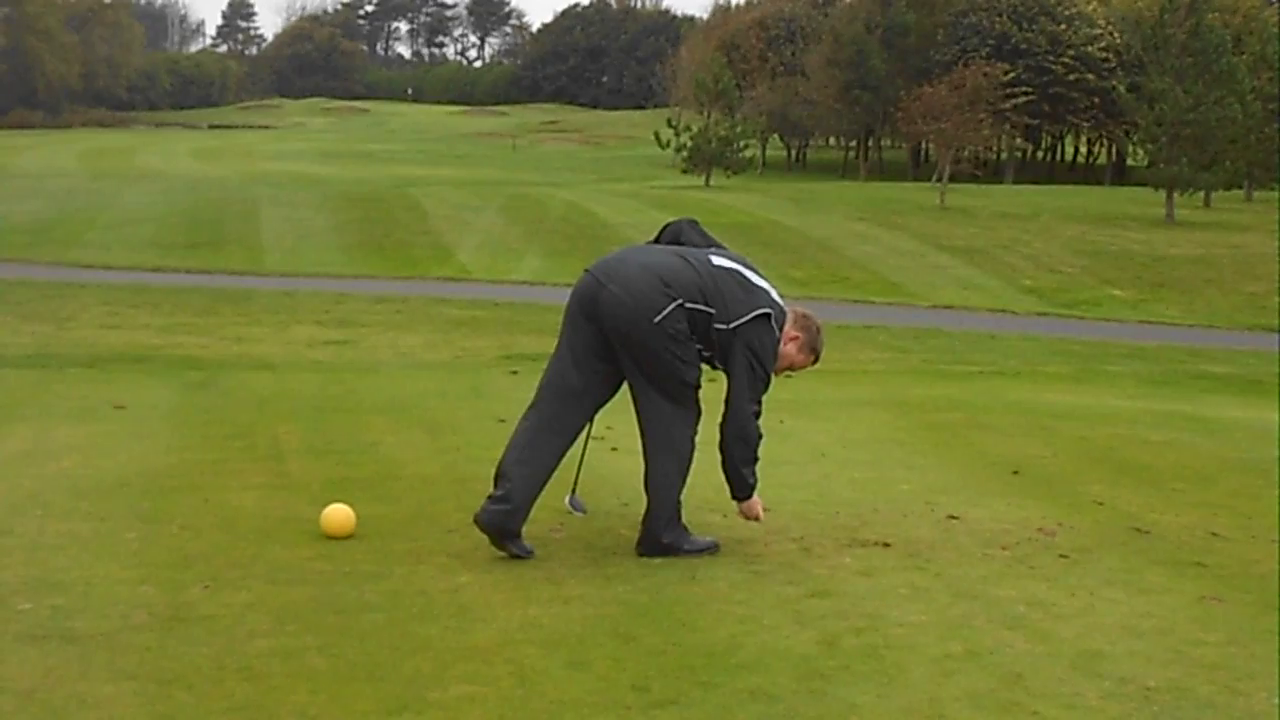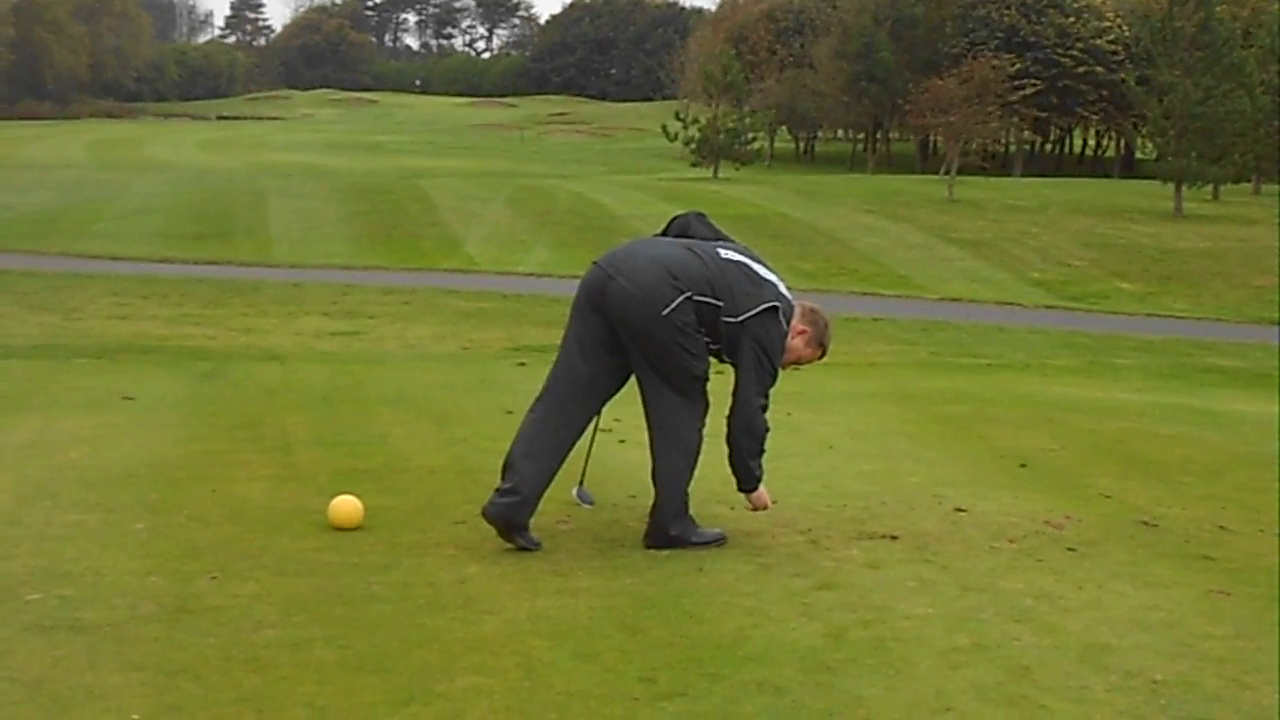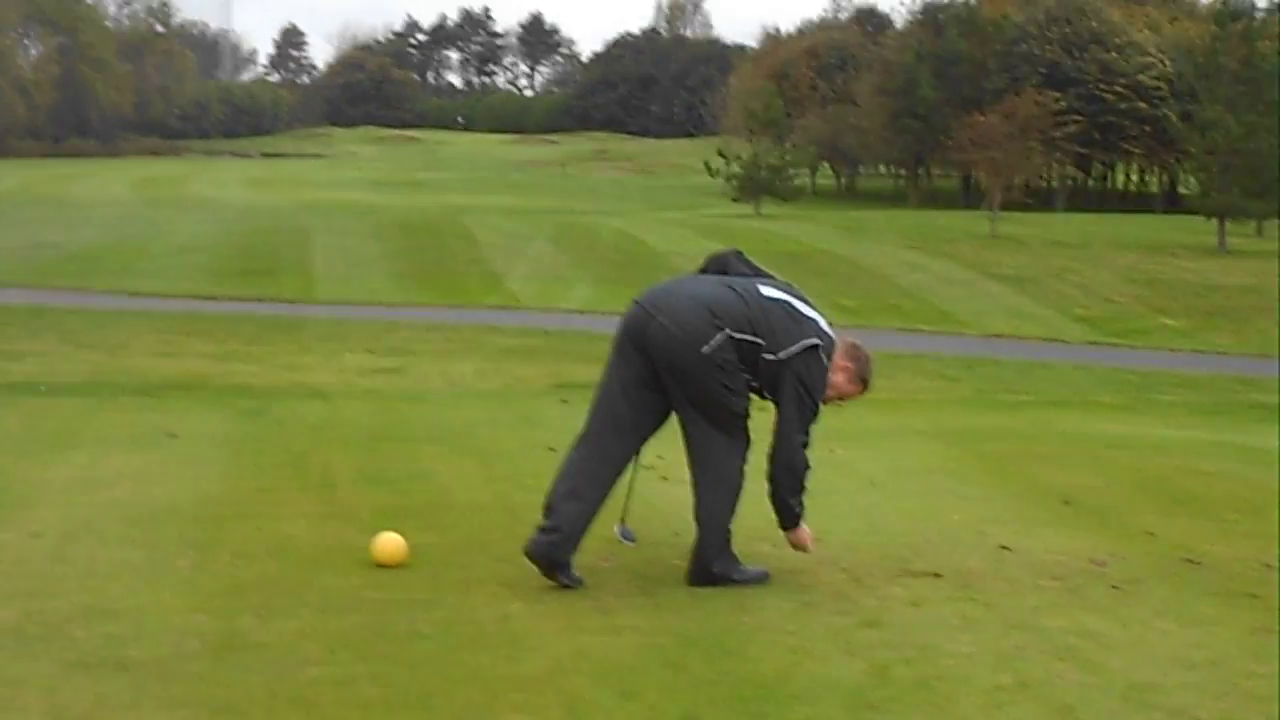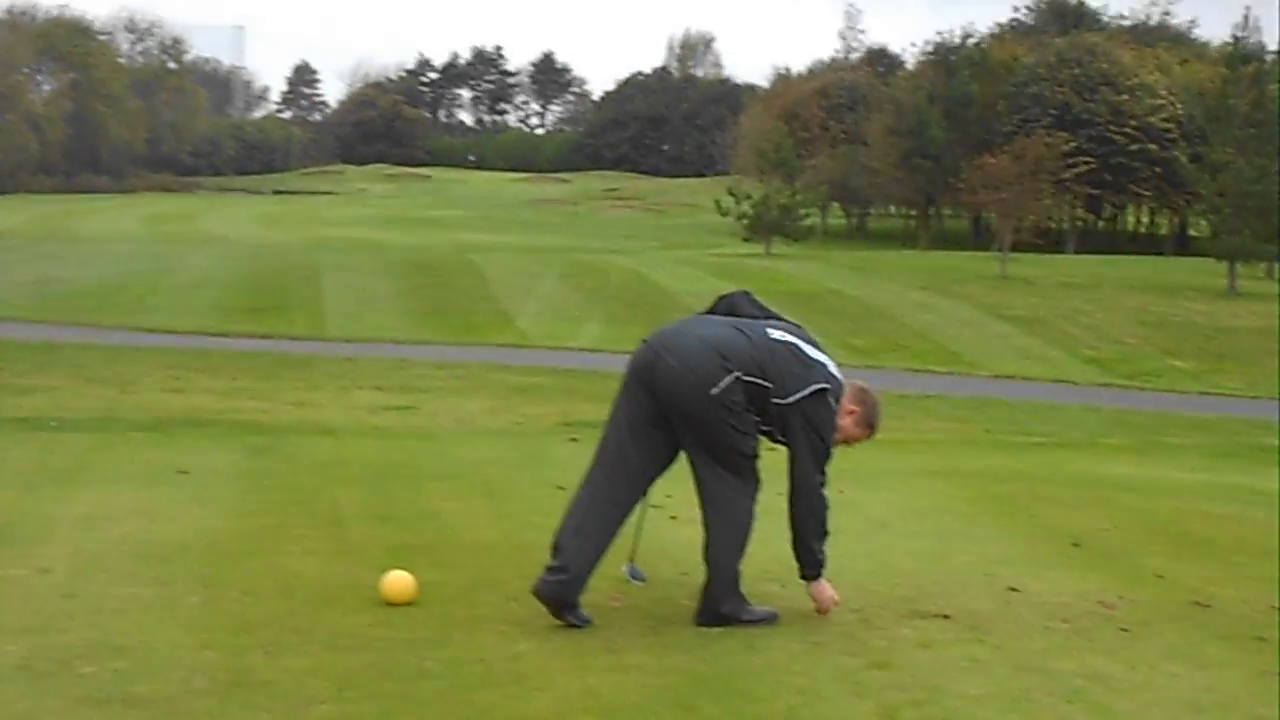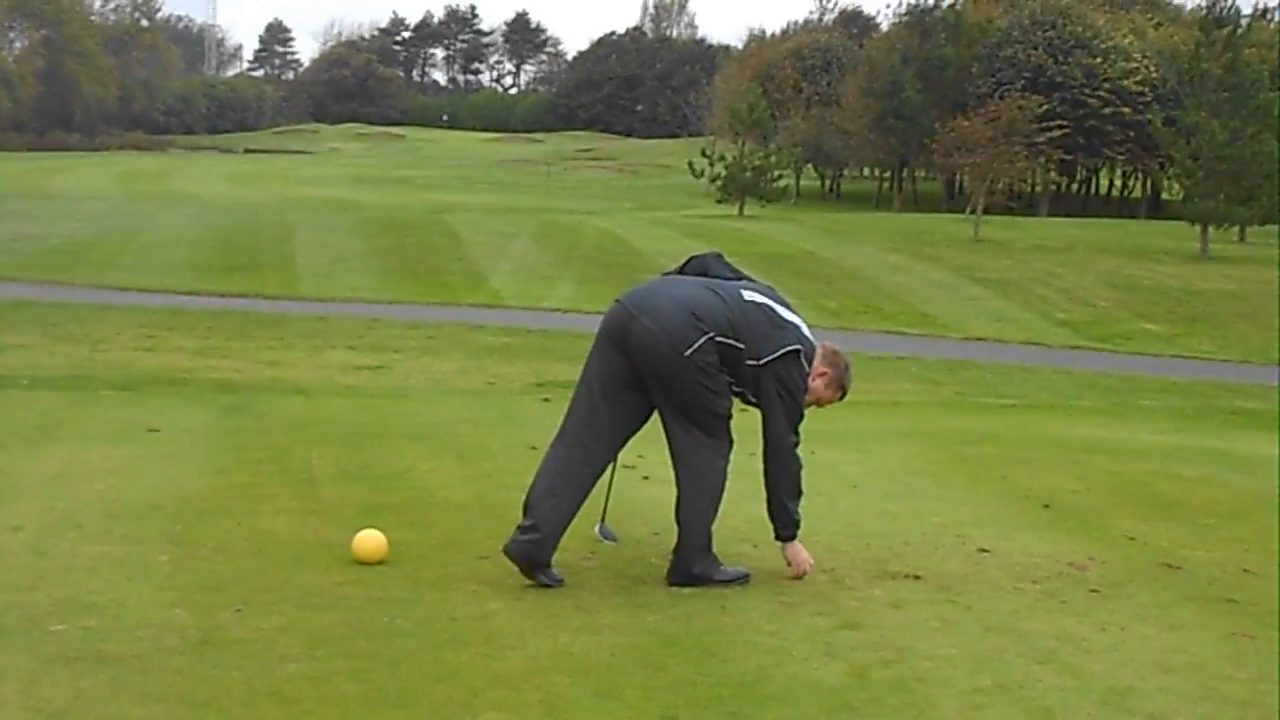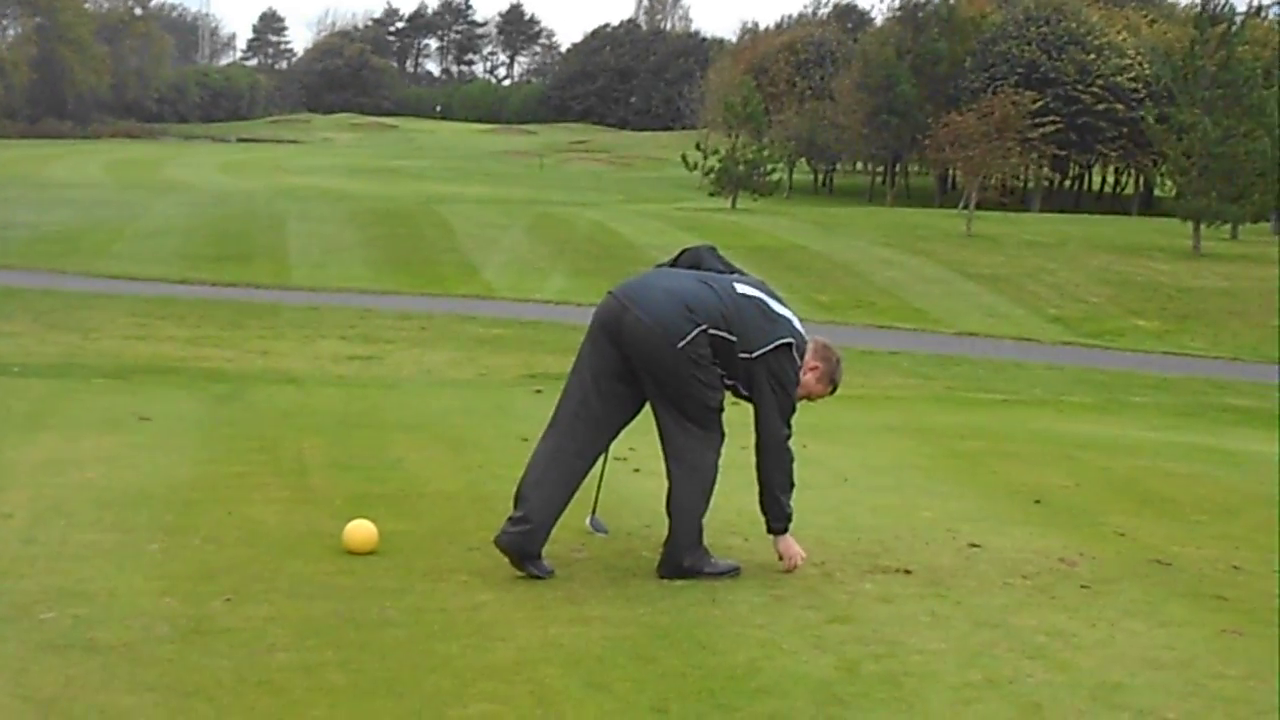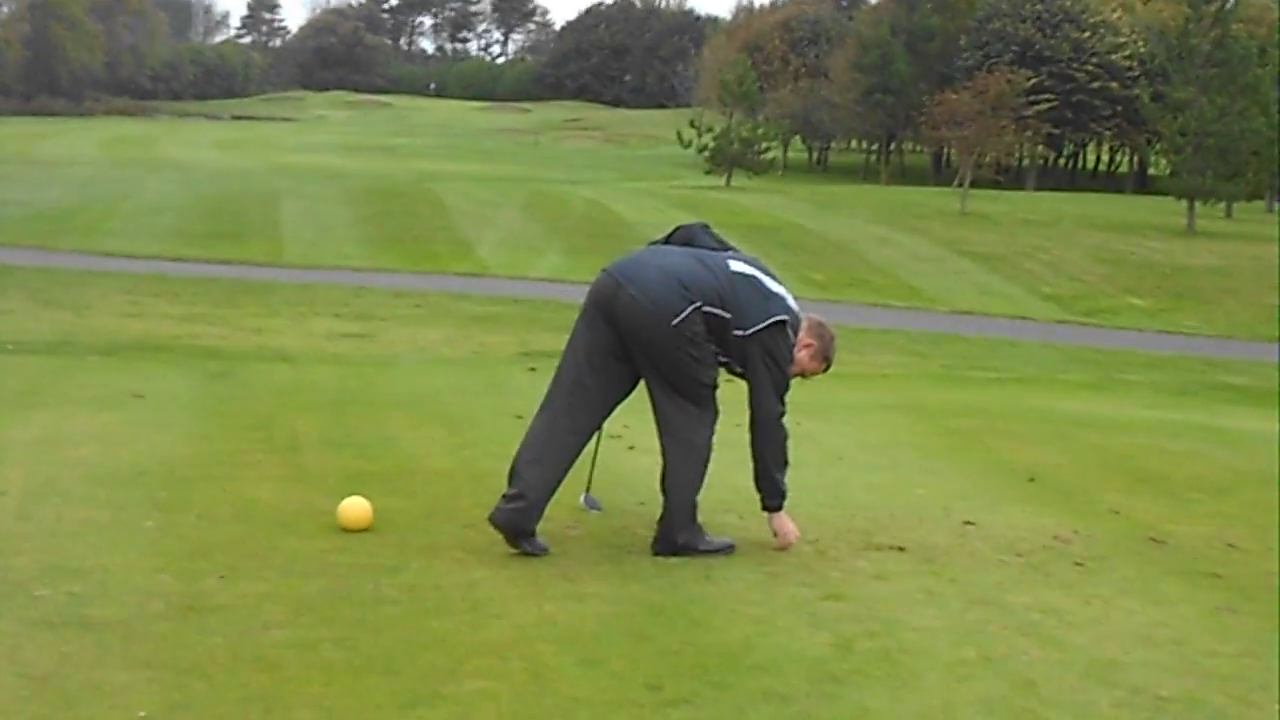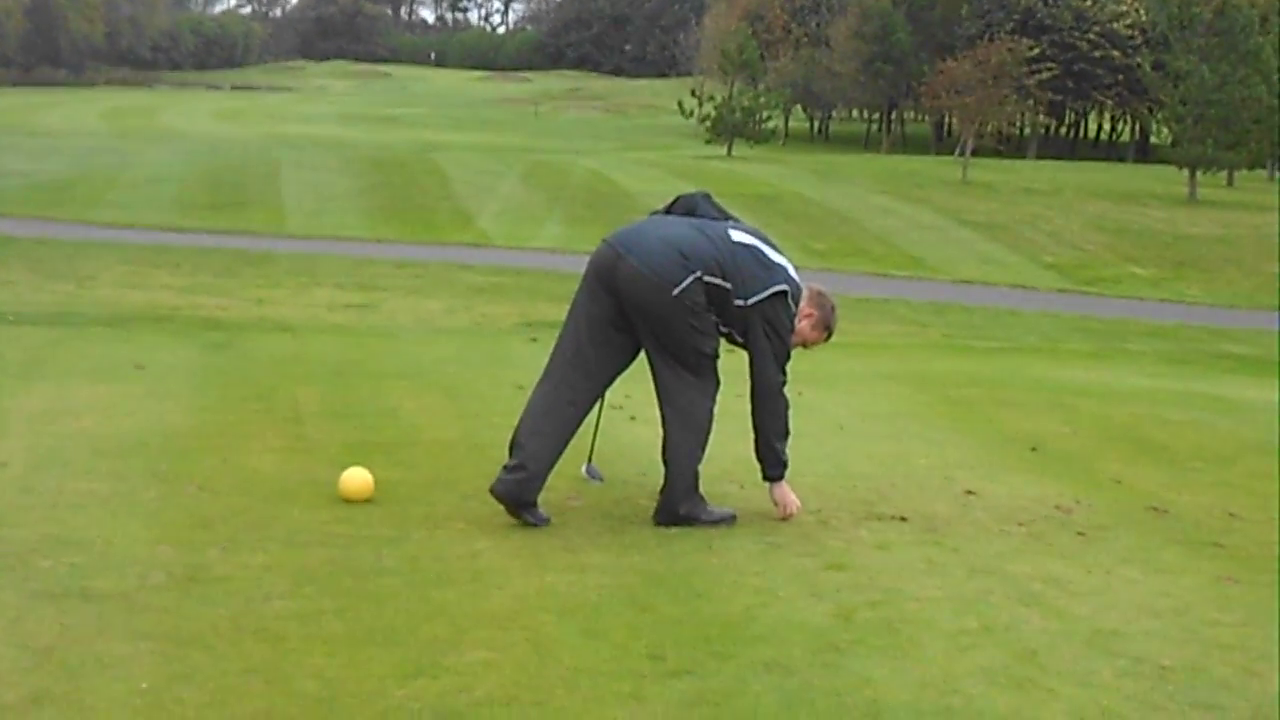
dt=0.3s
person 1, frame 1
left shoulder: (742, 283)
right shoulder: (761, 328)
left elbow: (682, 229)
right elbow: (741, 416)
right wrist: (744, 493)
left hip: (600, 279)
right hip: (647, 304)
left knee: (557, 406)
right knee: (675, 416)
left ankle: (502, 512)
right ankle: (663, 532)
person 1, frame 2
left shoulder: (750, 275)
right shoulder: (769, 322)
left elbow: (689, 223)
right elbow: (748, 409)
right wrist: (750, 483)
left hip: (608, 272)
right hip: (655, 297)
left knee: (566, 400)
right knee: (682, 408)
left ankle: (510, 505)
right ankle: (670, 525)
person 1, frame 3
left shoulder: (793, 312)
right shoulder: (810, 358)
left elbow: (728, 260)
right elbow: (789, 445)
right wrist: (792, 522)
left hip: (649, 310)
right hip: (696, 335)
left knee: (607, 437)
right knee: (725, 445)
left ankle: (553, 543)
right ankle: (713, 561)
person 1, frame 4
left shoulder: (799, 349)
right shoulder: (818, 400)
left elbow: (736, 302)
right elbow: (807, 489)
right wrist: (814, 575)
left hip: (658, 351)
right hip: (704, 377)
left knee: (613, 478)
right knee: (733, 486)
left ankle: (560, 583)
right ankle: (722, 602)
person 1, frame 5
left shoulder: (768, 307)
right shoulder: (791, 362)
left elbow: (708, 263)
right elbow: (781, 451)
right wrist: (789, 537)
left hip: (630, 310)
right hip: (677, 337)
left knee: (586, 437)
right knee: (707, 446)
left ankle: (532, 543)
right ankle: (694, 562)
person 1, frame 6
left shoulder: (763, 306)
right shoulder: (782, 354)
left elbow: (700, 255)
right elbow: (773, 443)
right wrist: (780, 530)
left hip: (621, 304)
right hip: (670, 329)
left knee: (576, 430)
right knee: (699, 440)
left ankle: (522, 534)
right ankle: (684, 555)
person 1, frame 7
left shoulder: (755, 283)
right shoulder: (776, 332)
left elbow: (693, 234)
right elbow: (767, 421)
right wrist: (775, 507)
left hip: (616, 280)
right hip: (664, 307)
left knee: (571, 406)
right knee: (692, 417)
left ankle: (517, 511)
right ankle: (679, 532)
person 1, frame 8
left shoulder: (754, 248)
right shoulder: (777, 302)
left elbow: (694, 203)
right elbow: (768, 391)
right wrist: (777, 478)
left hip: (617, 250)
right hip: (665, 278)
left knee: (573, 376)
right knee: (694, 388)
left ankle: (517, 482)
right ankle: (680, 503)
